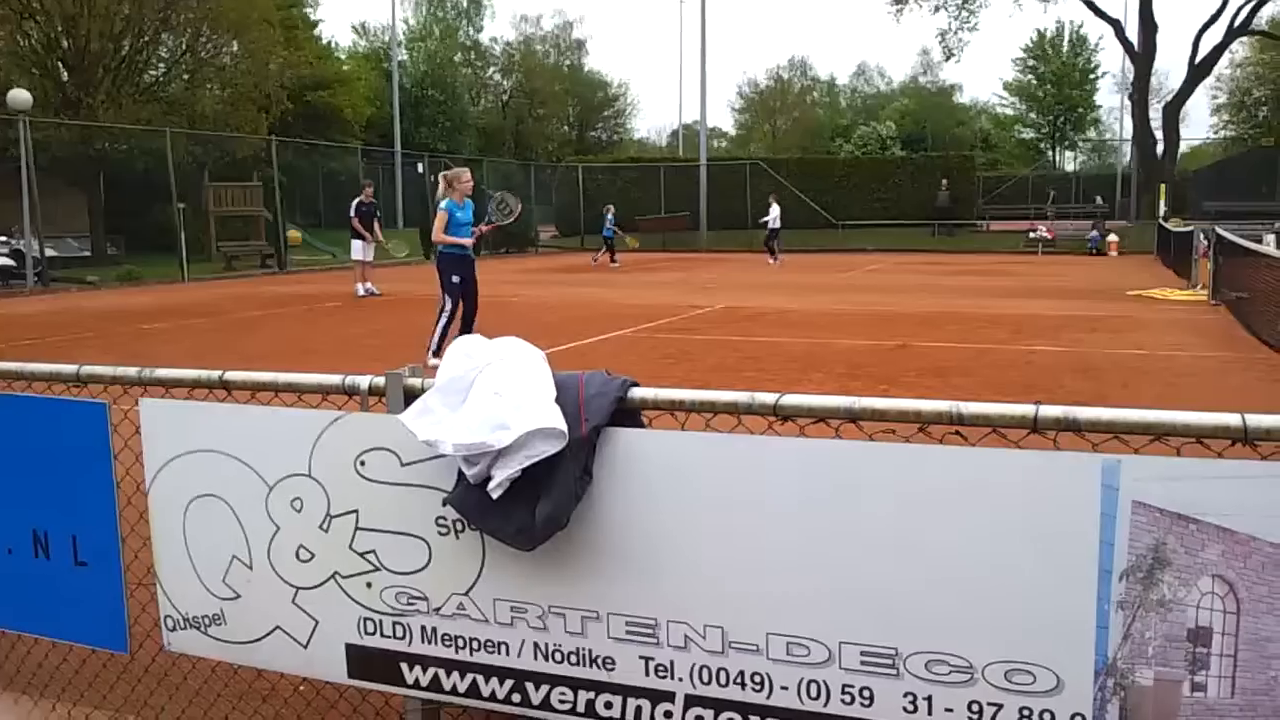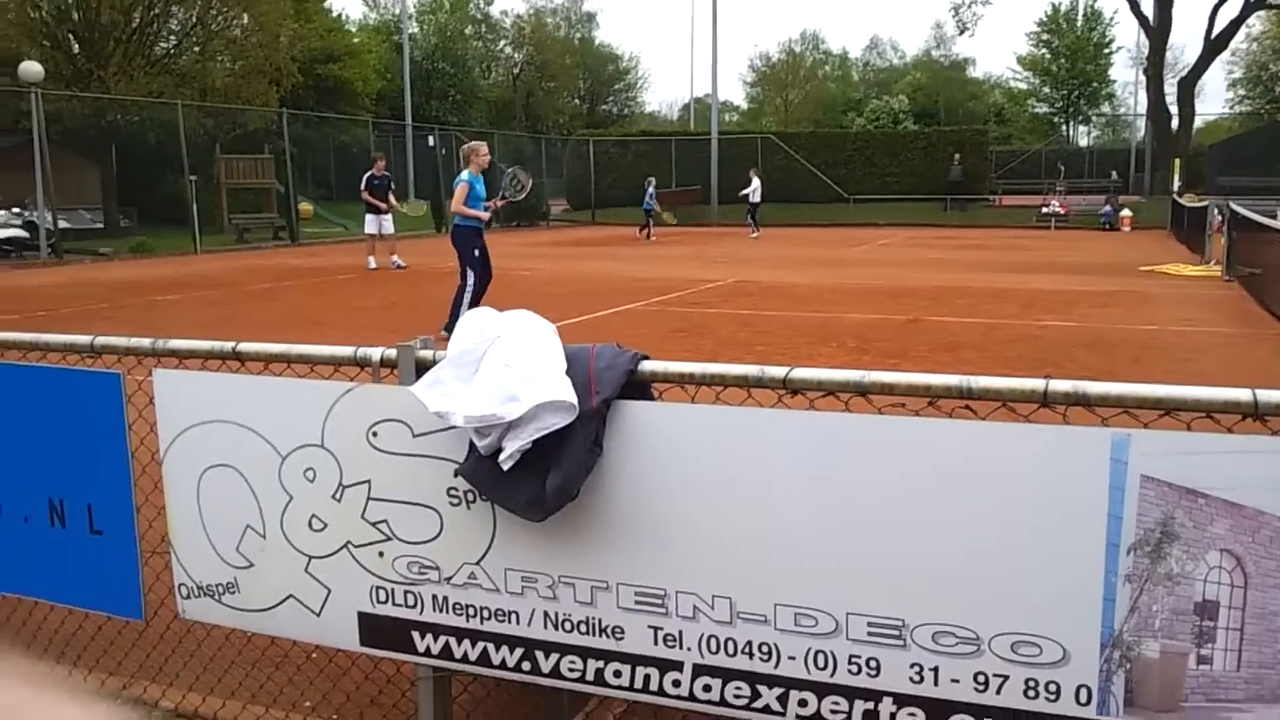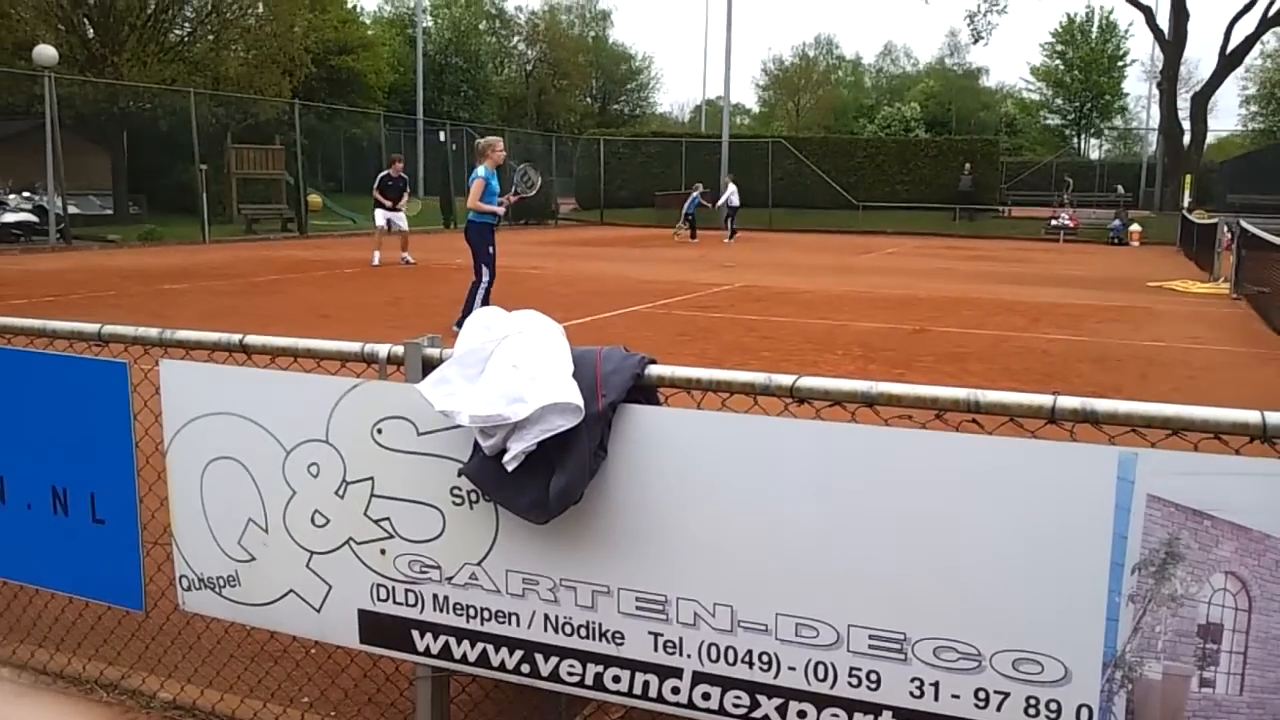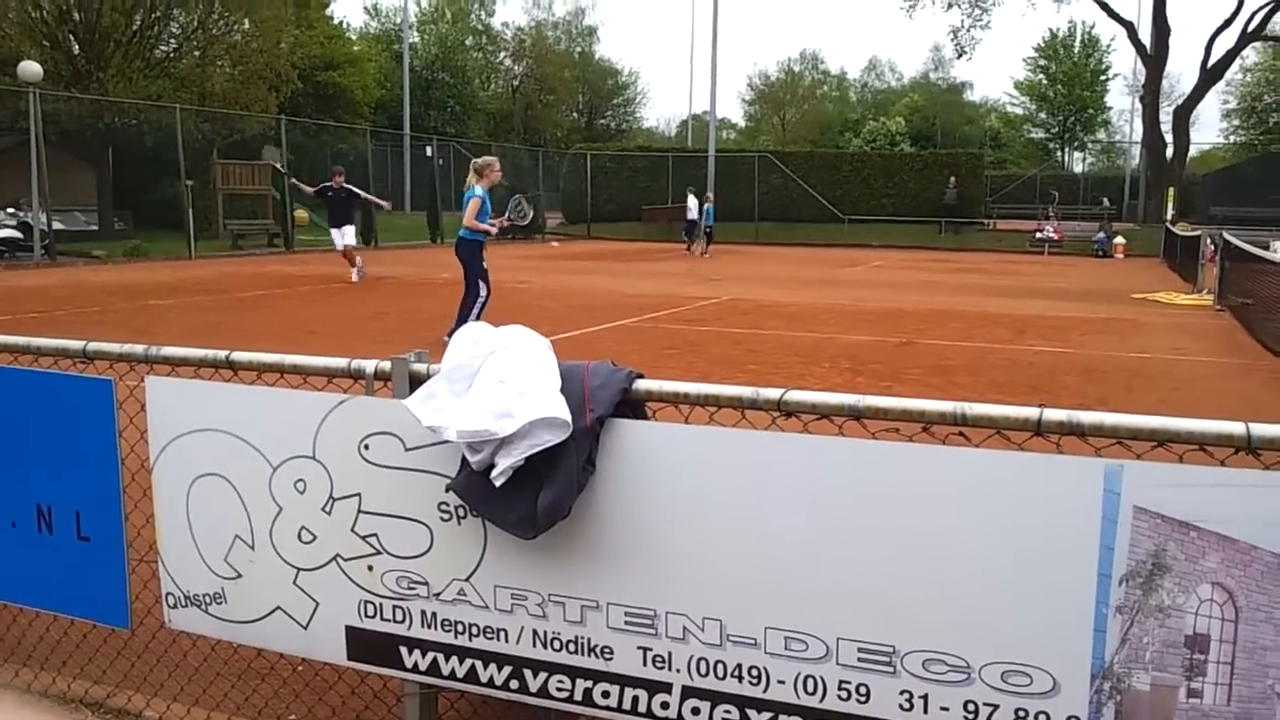
dt=0.5s
person 1, frame 1
left shoulder: (469, 204)
right shoulder: (446, 206)
right elbow: (436, 237)
left wrist: (477, 231)
right wrist: (462, 241)
left hip: (466, 259)
right hip: (449, 260)
left knee: (471, 306)
right knee: (449, 307)
right ankle: (432, 353)
person 1, frame 2
left shoulder: (479, 178)
right shoulder: (466, 178)
right elbow: (455, 208)
left wrist: (490, 205)
right wrist: (480, 214)
left hip: (475, 232)
right hip: (464, 233)
left knee: (485, 276)
right knee: (470, 280)
right ankle: (453, 328)
person 1, frame 3
left shoulder: (492, 173)
right shoulder: (481, 174)
right elbow: (471, 204)
left wrist: (502, 201)
right wrist: (495, 209)
left hip: (486, 228)
right hip: (478, 229)
left knee: (488, 277)
right knee: (483, 277)
right ankle: (465, 323)
person 1, frame 4
left shoulder: (482, 192)
right shoulder: (478, 193)
right elbow: (467, 222)
left wrist: (493, 222)
right wrist: (489, 228)
left hip: (471, 246)
right hip: (469, 246)
left knee: (473, 291)
right knee: (482, 291)
left ankle: (458, 333)
